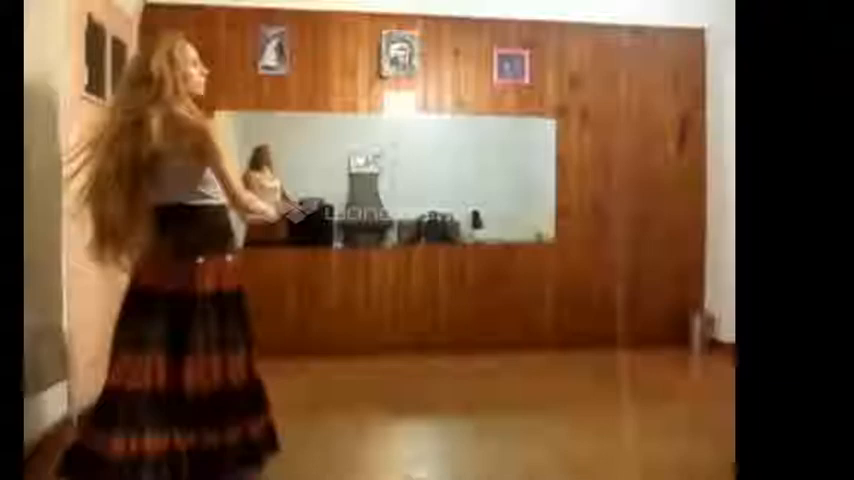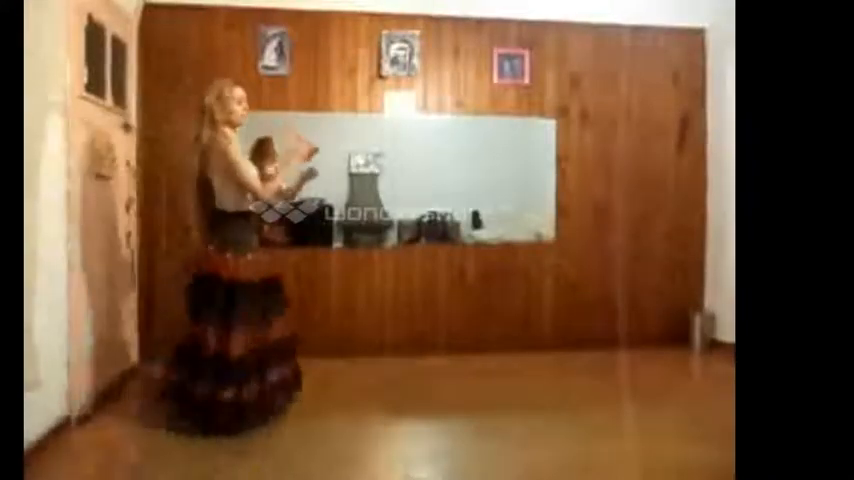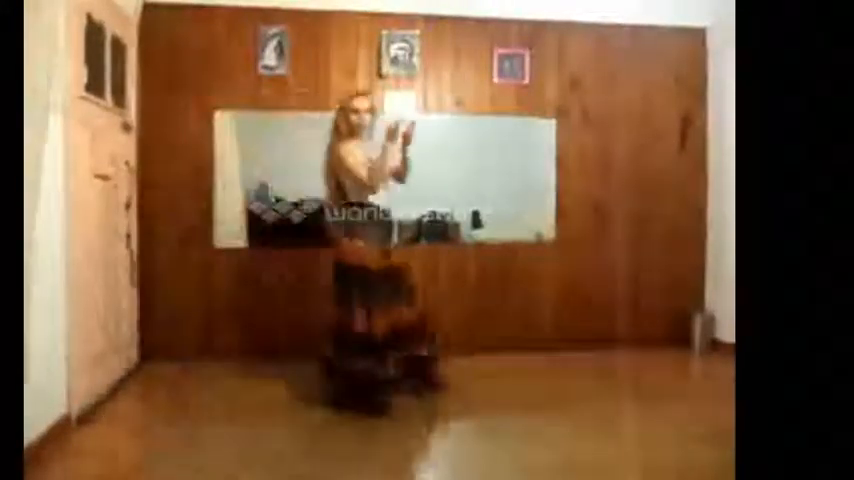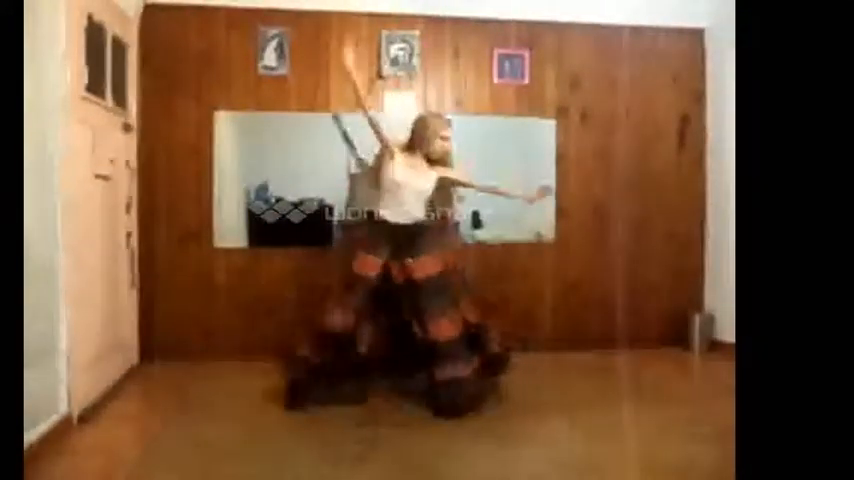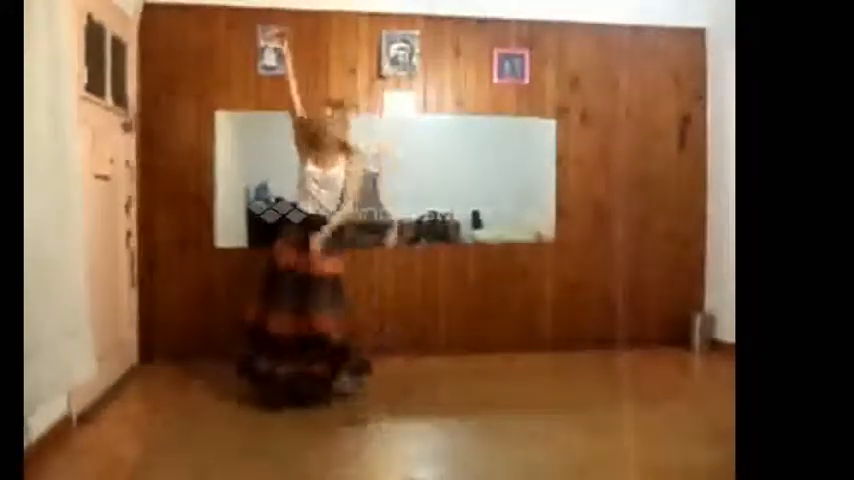
dt=1s
person 1, frame 1
left shoulder: (147, 125)
right shoulder: (192, 124)
left elbow: (150, 197)
right elbow: (240, 200)
right wrist: (266, 211)
left hip: (165, 249)
right hip: (206, 249)
left knee: (163, 353)
right knee: (208, 357)
person 1, frame 2
left shoulder: (221, 142)
right shoulder: (224, 143)
left elbow: (254, 191)
right elbow: (263, 194)
right wrist: (292, 160)
left hip: (232, 238)
right hip: (234, 242)
left knee: (236, 325)
right knee: (231, 328)
right ankle: (221, 410)
person 1, frame 3
left shoulder: (371, 148)
right shoulder: (343, 148)
left elbow: (401, 177)
right elbow: (372, 182)
left wrist: (402, 148)
right wrist: (391, 146)
left hip: (377, 227)
right hip: (359, 230)
left knee: (383, 299)
right knee: (363, 303)
right ankle: (361, 387)
person 1, frame 4
left shoulder: (438, 171)
right shoulder: (393, 152)
left elbow: (478, 185)
right elbow: (368, 111)
left wrist: (524, 197)
right wrist: (351, 71)
left hip: (417, 240)
right hip: (381, 236)
left knee: (437, 308)
right knee: (354, 301)
left ankle: (454, 383)
right ankle: (322, 379)
person 1, frame 5
left shoulder: (351, 158)
right shoulder: (306, 150)
left elbow: (350, 203)
right elbow: (296, 105)
left wrist: (324, 233)
right wrist: (287, 59)
left hip: (327, 236)
right hip: (295, 232)
left knee: (322, 313)
right knee: (285, 309)
left ankle: (324, 380)
right ankle: (282, 383)
